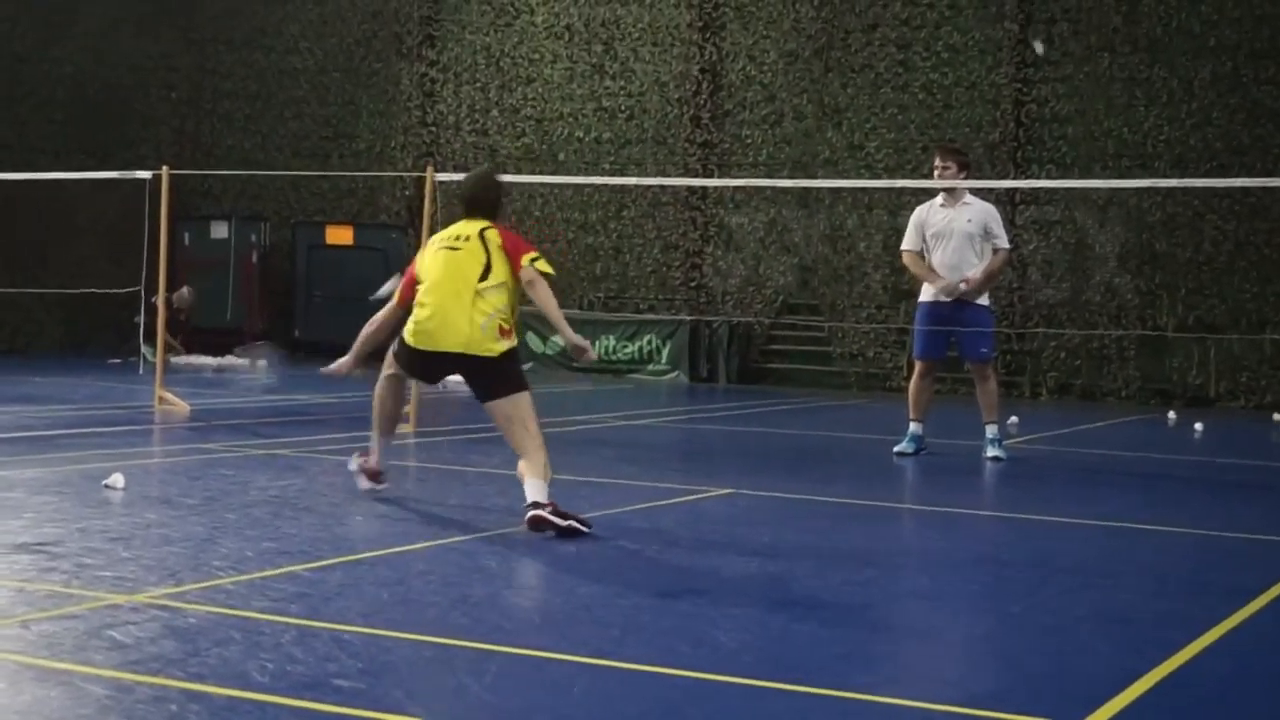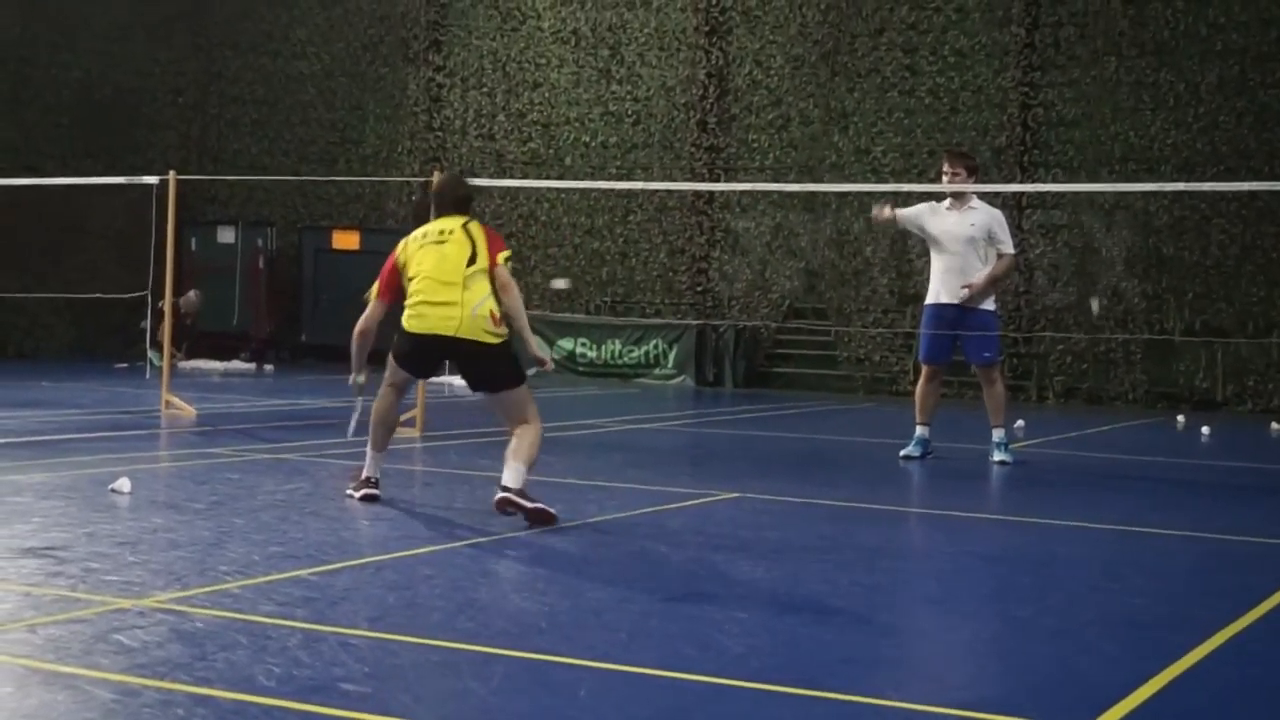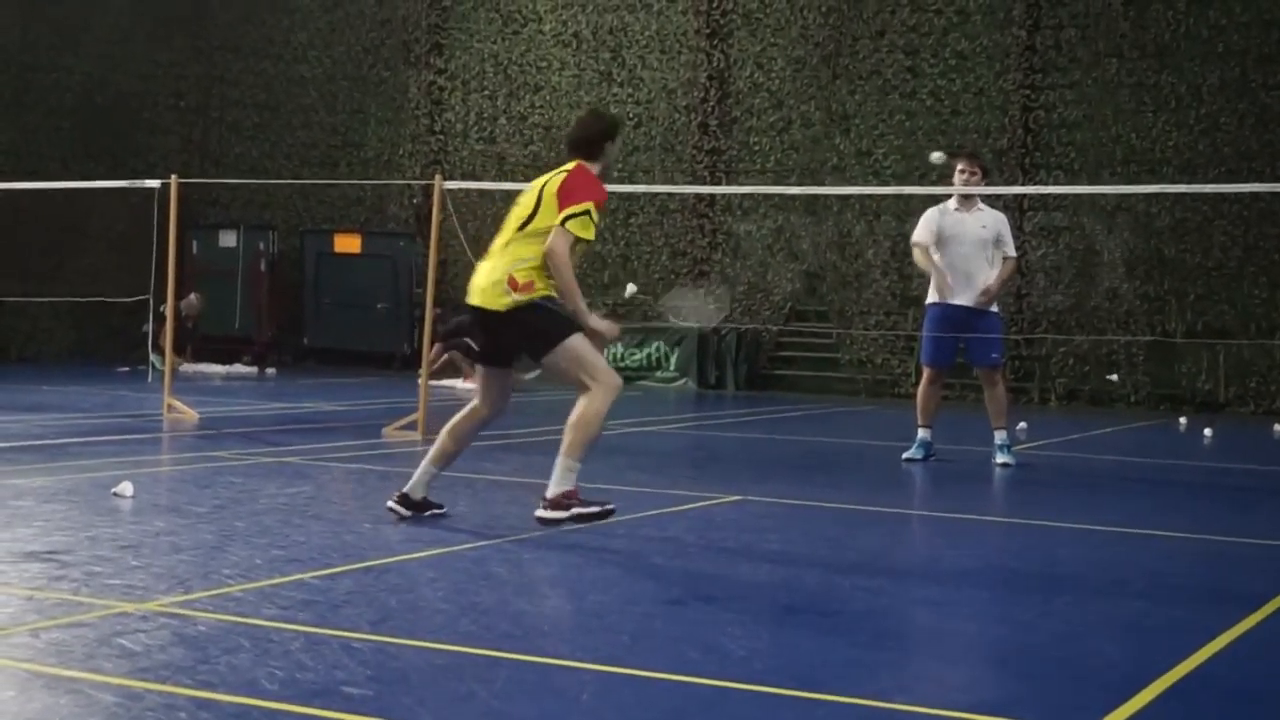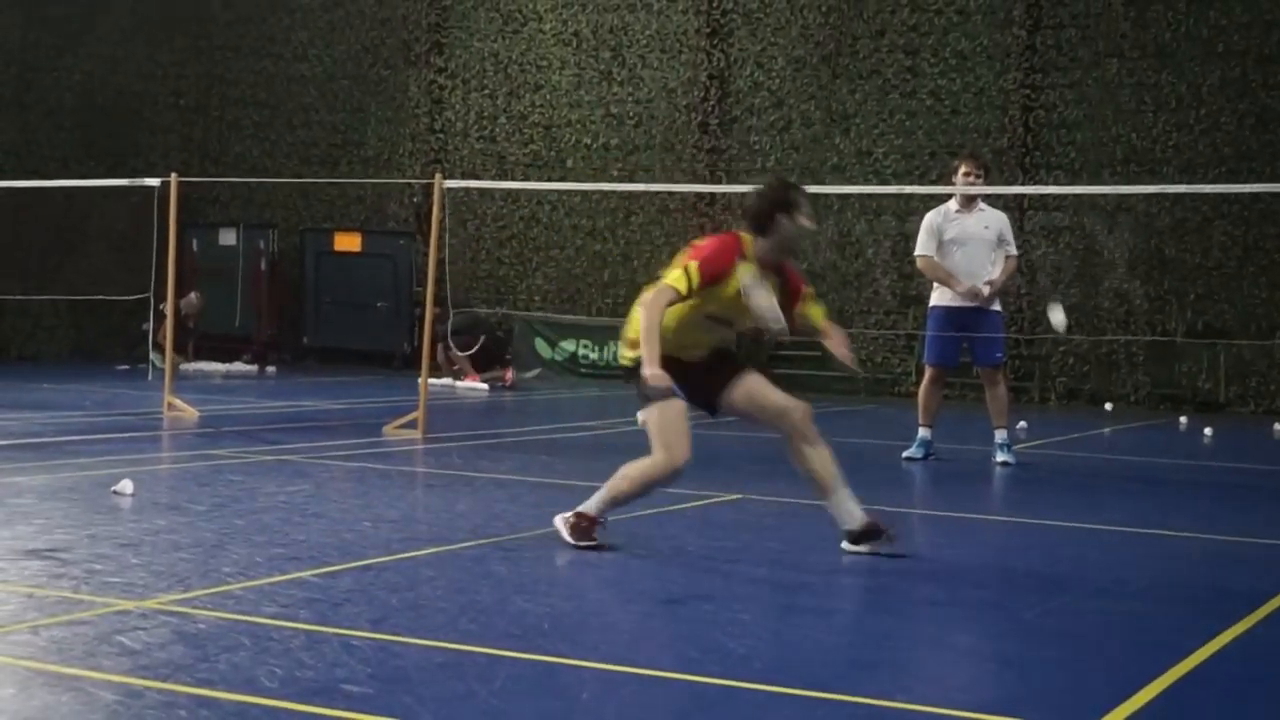
dt=0.4s
person 1, frame 1
left shoulder: (433, 246)
right shoulder: (507, 239)
left elbow: (387, 315)
right elbow: (532, 280)
left wrist: (351, 360)
right wrist: (568, 334)
left hip: (426, 336)
right hip: (485, 346)
left knee: (391, 372)
right knee: (529, 444)
left ankle: (375, 465)
right ankle: (539, 503)
person 1, frame 2
left shoulder: (407, 244)
right shoulder: (484, 234)
left elbow: (367, 325)
right elbow: (505, 283)
left wrist: (357, 372)
right wrist: (530, 342)
left hip: (423, 325)
right hip: (480, 330)
left knee: (393, 386)
right knee: (527, 423)
left ankle: (369, 478)
right ankle: (512, 488)
person 1, frame 3
left shoulder: (550, 182)
right shoulder: (586, 186)
right elbow: (556, 251)
right wrist: (586, 318)
left hip: (487, 298)
right hip: (517, 294)
left knee: (489, 405)
right knee: (604, 386)
left ankle: (412, 495)
right ankle: (558, 495)
person 1, frame 4
left shoulder: (784, 276)
right shoulder: (719, 251)
left elbow: (823, 328)
right elbow: (653, 300)
left wrist: (835, 341)
right wrist: (651, 362)
left hip: (707, 355)
right hip: (659, 353)
left knee: (797, 418)
right knee: (673, 459)
left ankle: (856, 526)
right ankle: (582, 517)
person 2, frame 1
left shoulder: (985, 211)
right shoulder: (923, 212)
left elbow: (1002, 251)
right elbow: (909, 254)
left wrist: (981, 279)
right wrist: (936, 281)
left hip: (973, 304)
right hip: (933, 302)
left knee: (982, 369)
right knee: (923, 368)
left ankle: (992, 437)
right ankle: (915, 434)
person 2, frame 2
left shoulder: (991, 215)
right shoulder: (929, 212)
left elbow: (1008, 258)
right elbow: (895, 216)
left wrist: (984, 283)
right wrist: (884, 213)
left hip: (979, 308)
right hip: (939, 305)
left knee: (989, 373)
right knee: (930, 371)
left ankle: (999, 440)
right ankle: (921, 437)
person 2, frame 3
left shoulder: (996, 219)
right shoulder: (936, 215)
left elbow: (1010, 259)
right elbow: (919, 249)
left wrist: (997, 285)
right wrist: (935, 273)
left hip: (983, 309)
right hip: (943, 307)
left knee: (992, 375)
right knee: (932, 373)
left ankle: (1001, 443)
right ankle: (923, 440)
person 2, frame 4
left shoulder: (998, 218)
right shoulder: (936, 217)
left elbow: (1011, 257)
right elbow: (923, 261)
left wrist: (1000, 280)
right wrist: (957, 285)
left hip: (987, 309)
right hip: (946, 307)
left knee: (993, 374)
right knee: (934, 373)
left ankle: (1001, 442)
right ankle: (924, 439)
